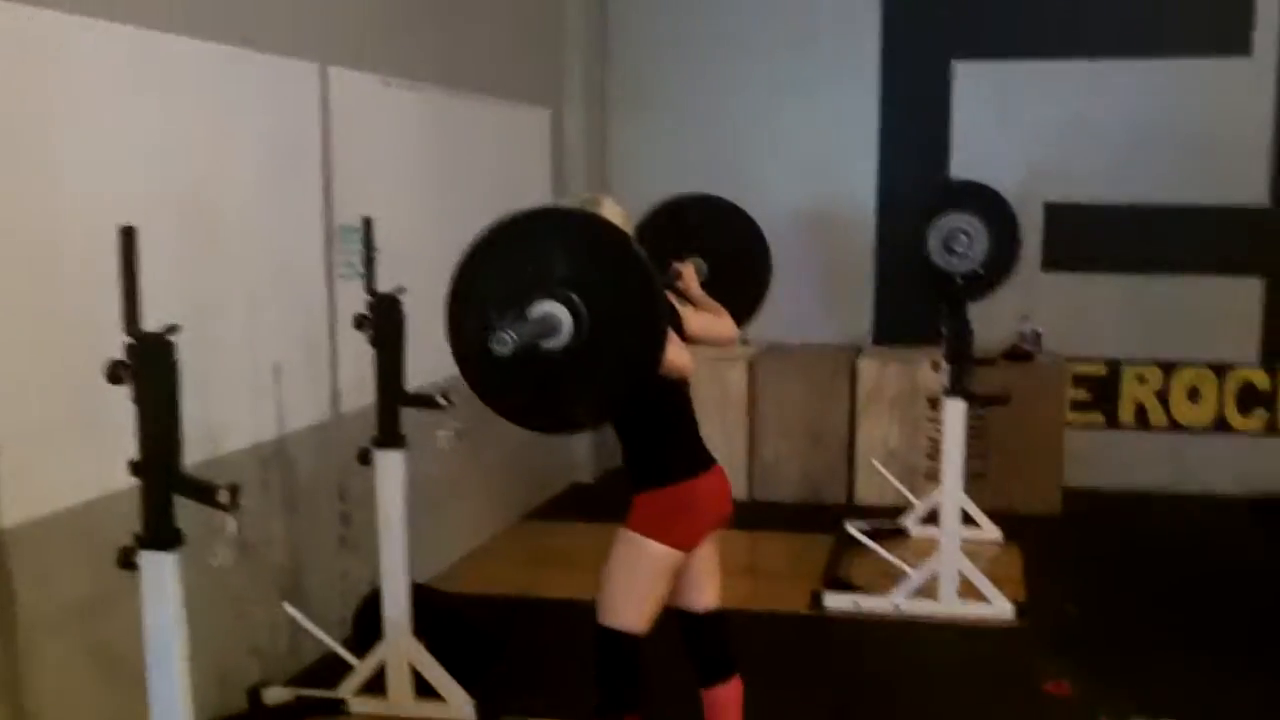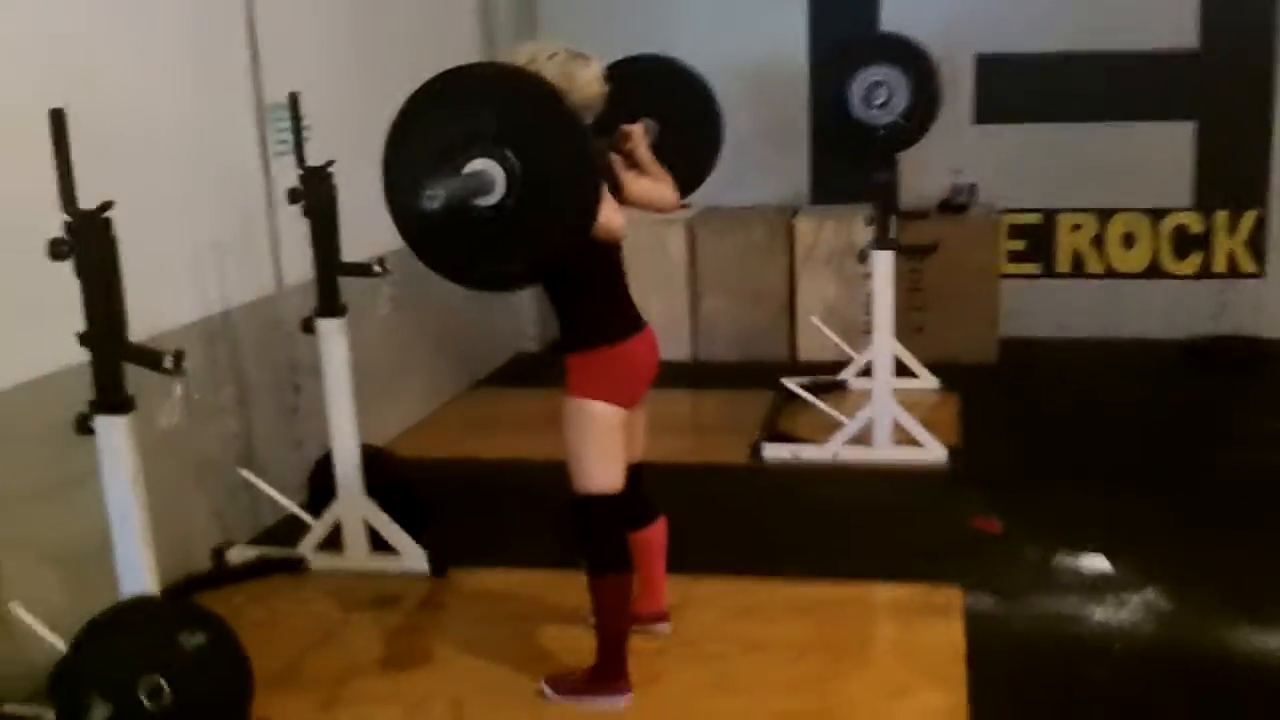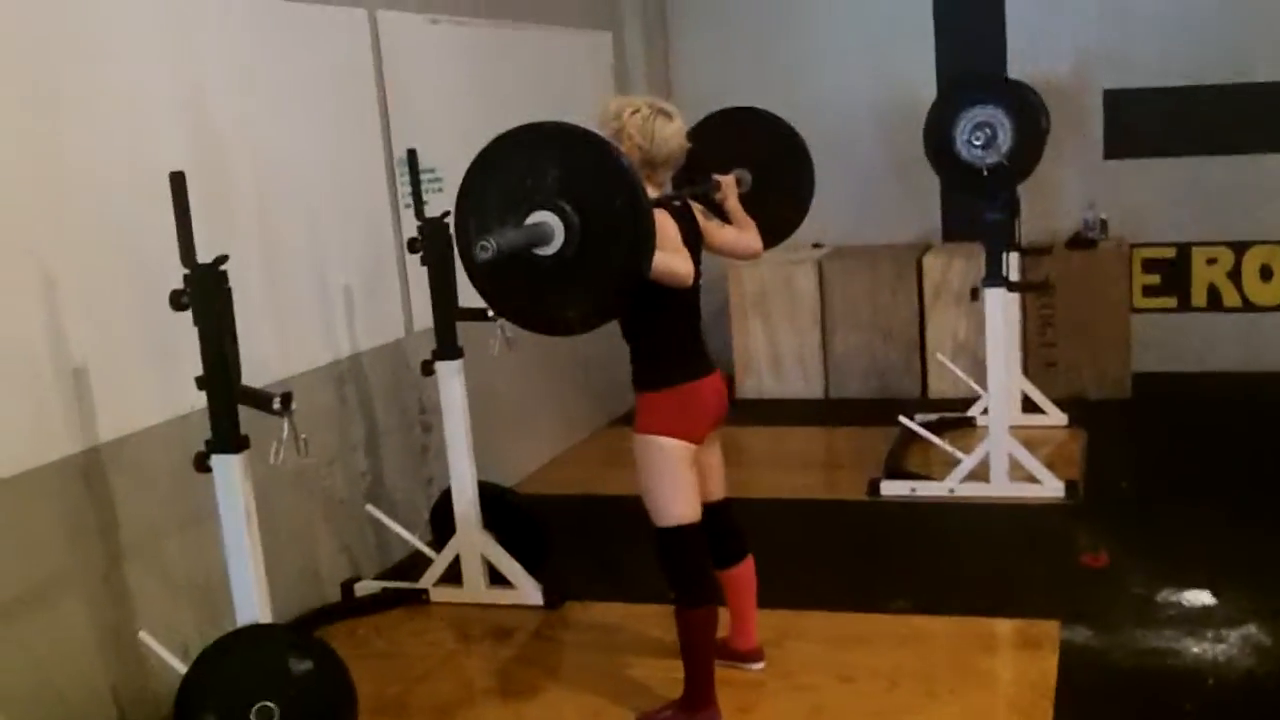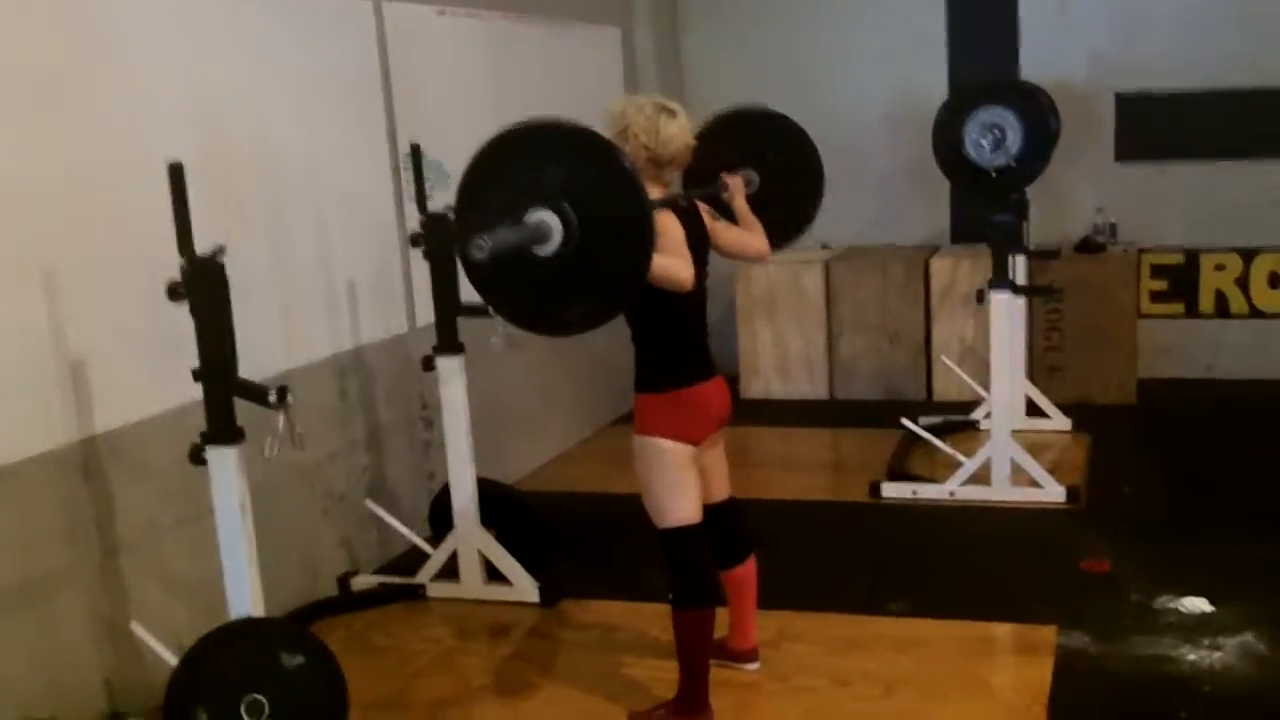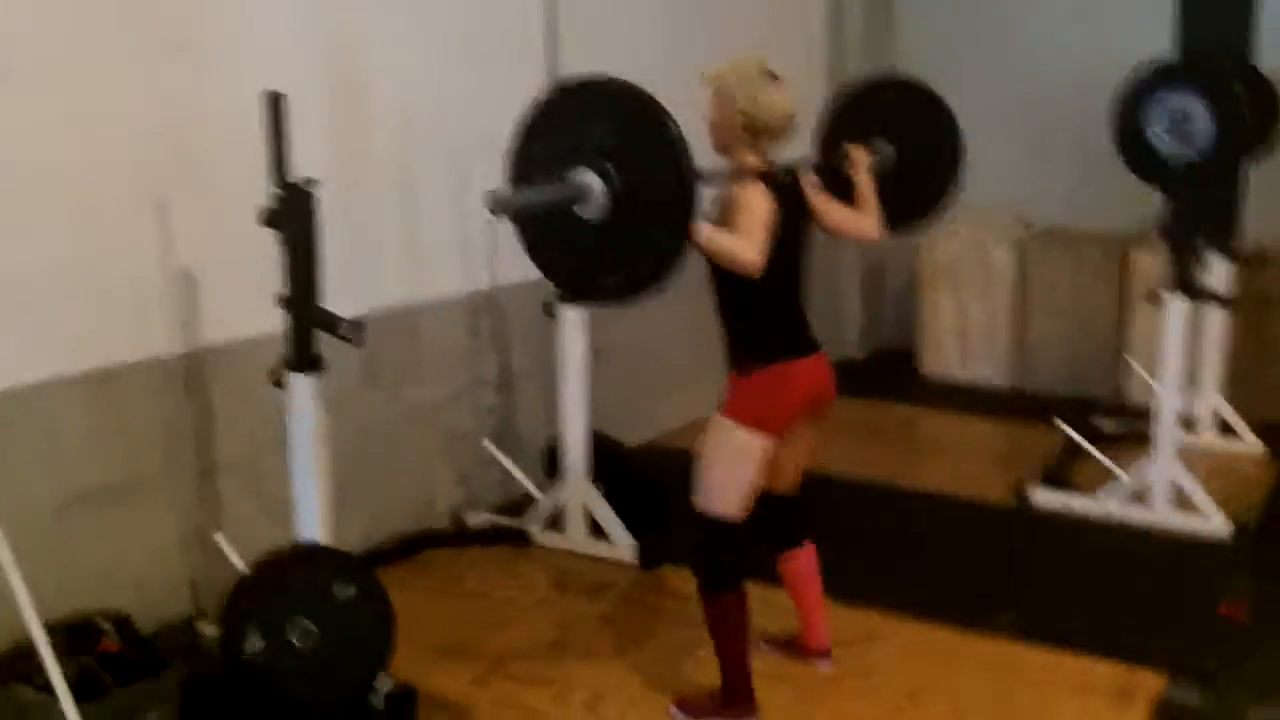
dt=1s
person 1, frame 1
right shoulder: (658, 300)
left elbow: (679, 363)
right elbow: (727, 329)
right wrist: (691, 287)
left hip: (667, 498)
right hip: (704, 484)
left knee: (617, 652)
right knee: (706, 634)
person 1, frame 2
right shoulder: (599, 159)
left elbow: (611, 224)
right elbow: (668, 194)
right wrist: (640, 148)
left hip: (601, 358)
right hip: (631, 343)
left knee: (596, 514)
right knee: (629, 489)
left ankle: (609, 674)
right ankle: (650, 605)
person 1, frame 3
right shoulder: (684, 209)
left elbow: (679, 270)
right elbow: (751, 244)
right wrist: (730, 198)
left hip: (669, 400)
right hip: (703, 386)
left knee: (681, 548)
right knee: (717, 522)
right ankle: (744, 641)
person 1, frame 4
left shoulder: (652, 219)
right shoulder: (692, 210)
left elbow: (679, 275)
right elbow: (757, 247)
right wrist: (738, 199)
left hip: (670, 403)
right hip: (706, 389)
left knee: (685, 550)
right knee: (723, 522)
right ankle: (741, 642)
person 1, frame 5
left shoulder: (749, 193)
right shoulder: (798, 184)
left elbow: (747, 257)
right elbow: (870, 228)
right wrist: (863, 174)
left hip: (766, 384)
right hip: (808, 372)
left knee: (715, 540)
right knee: (778, 513)
right ankle: (814, 637)
